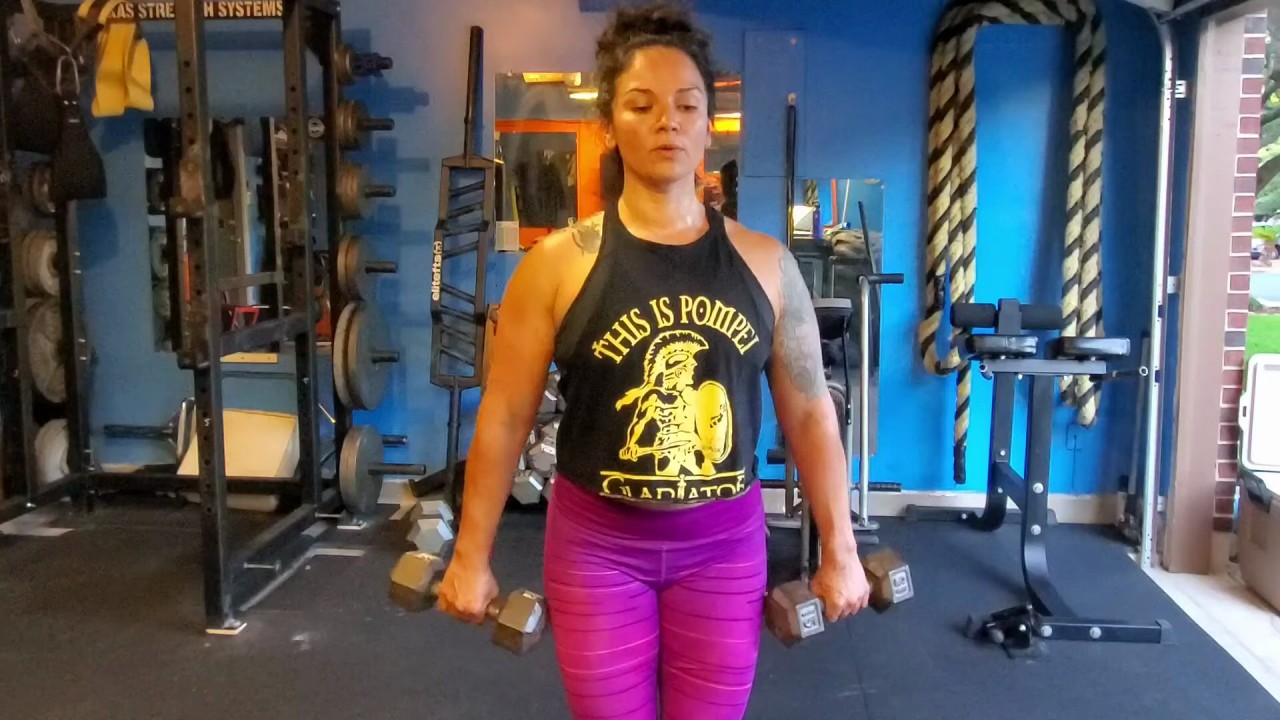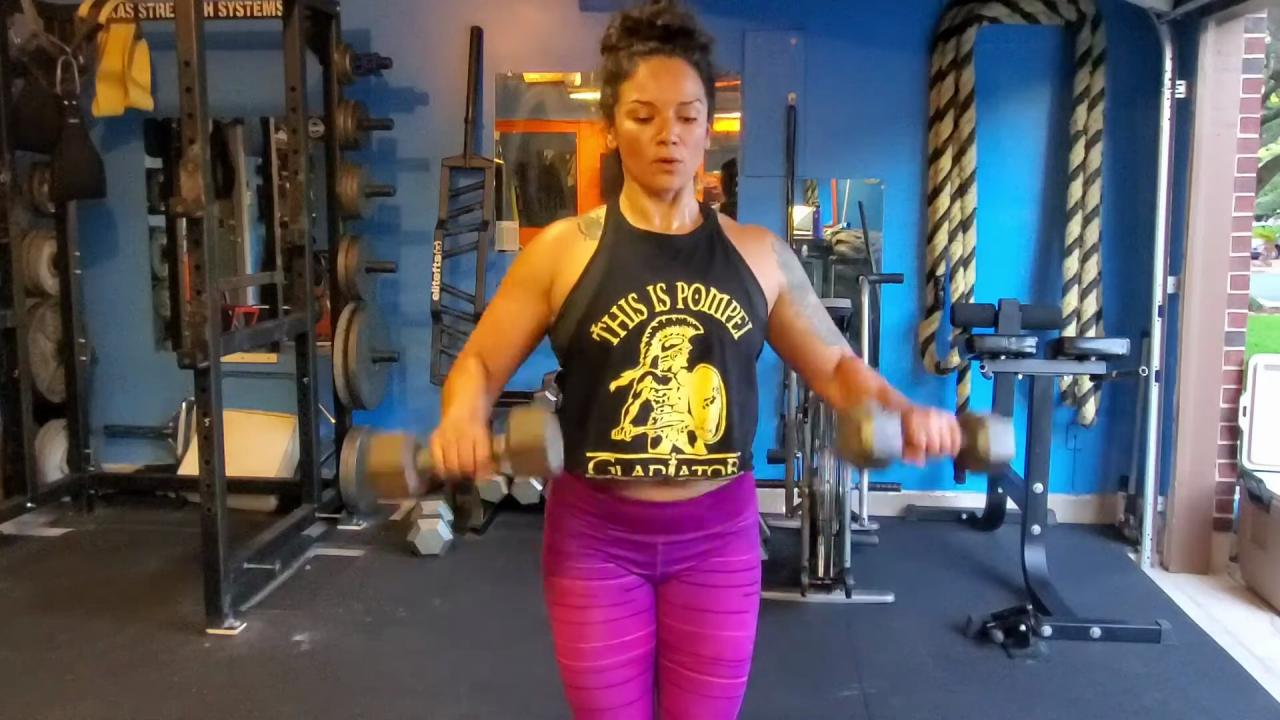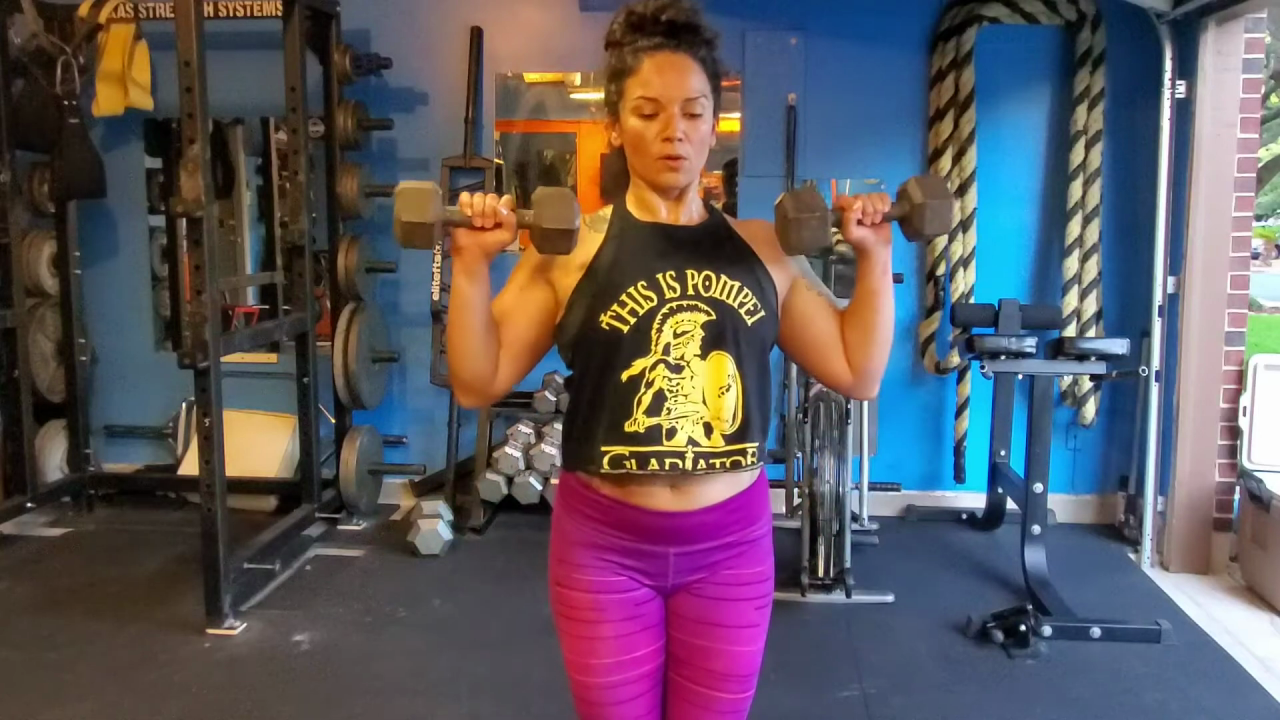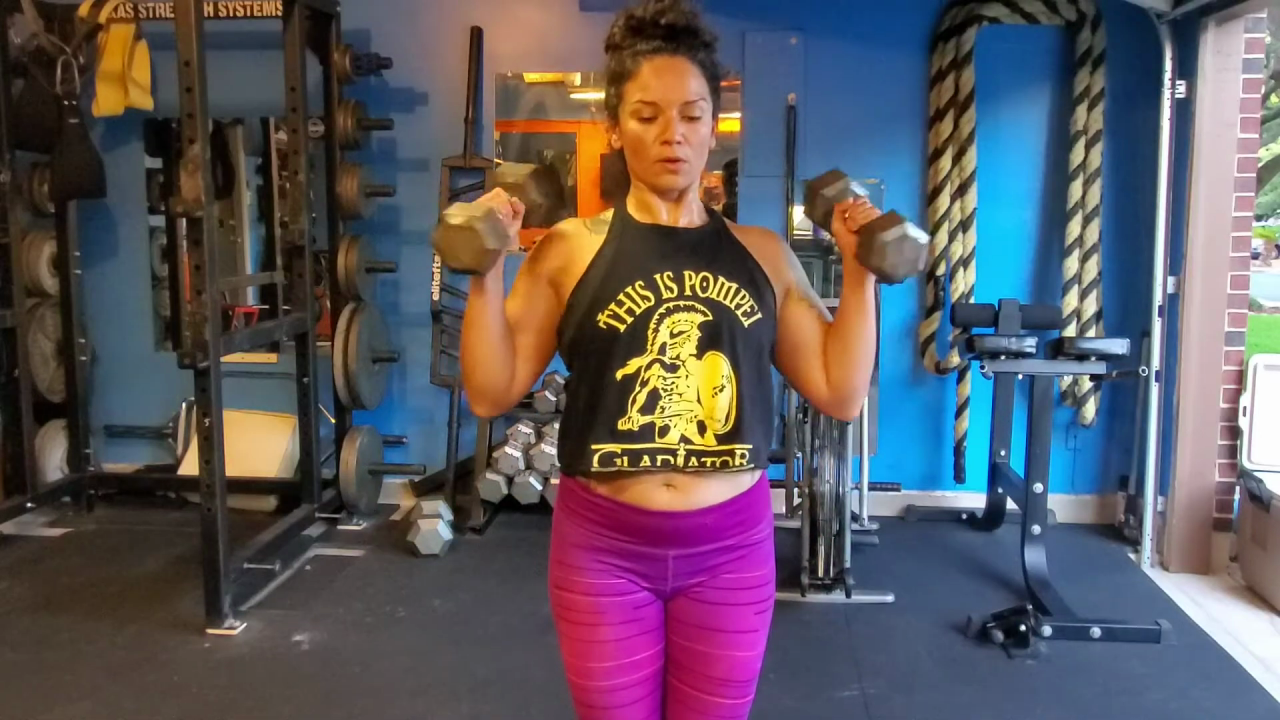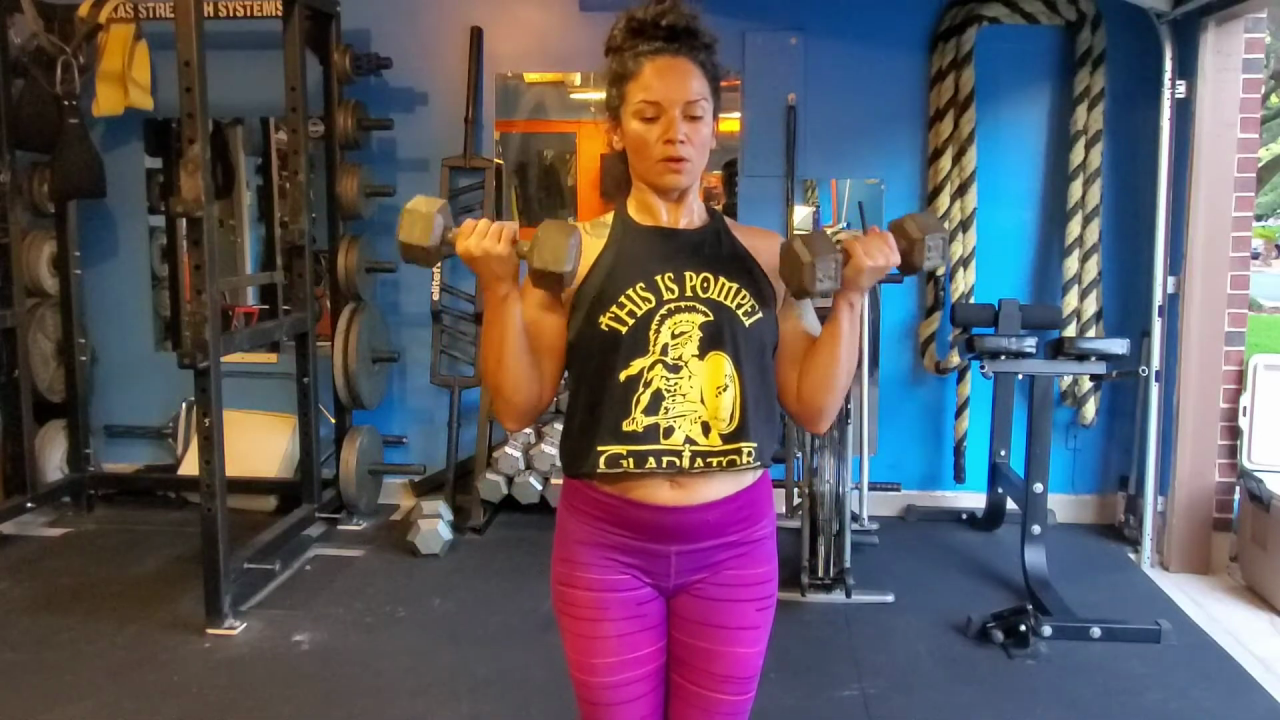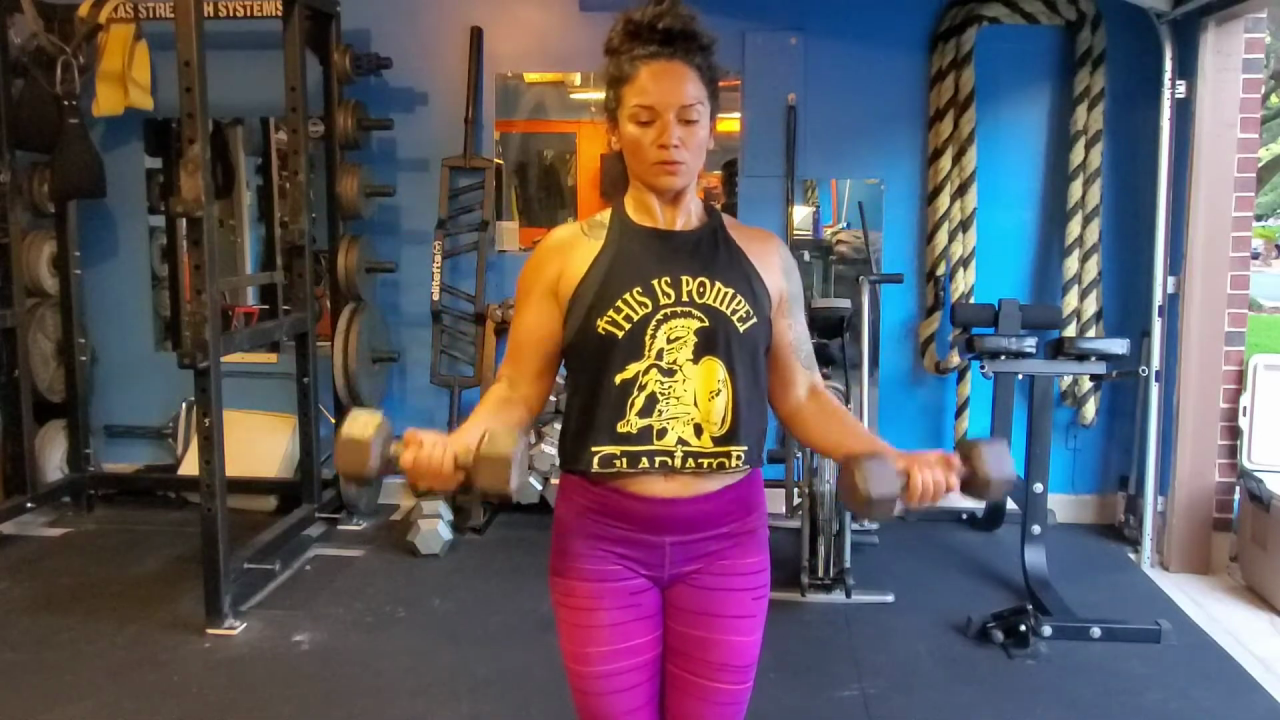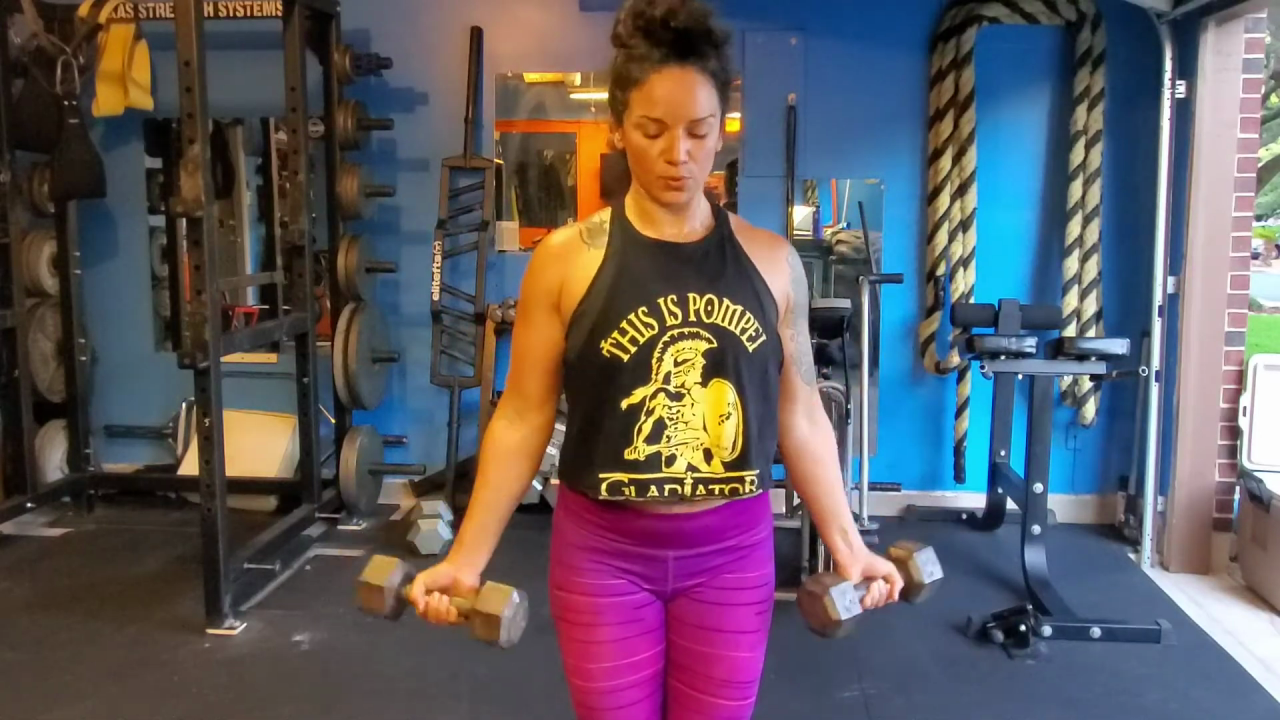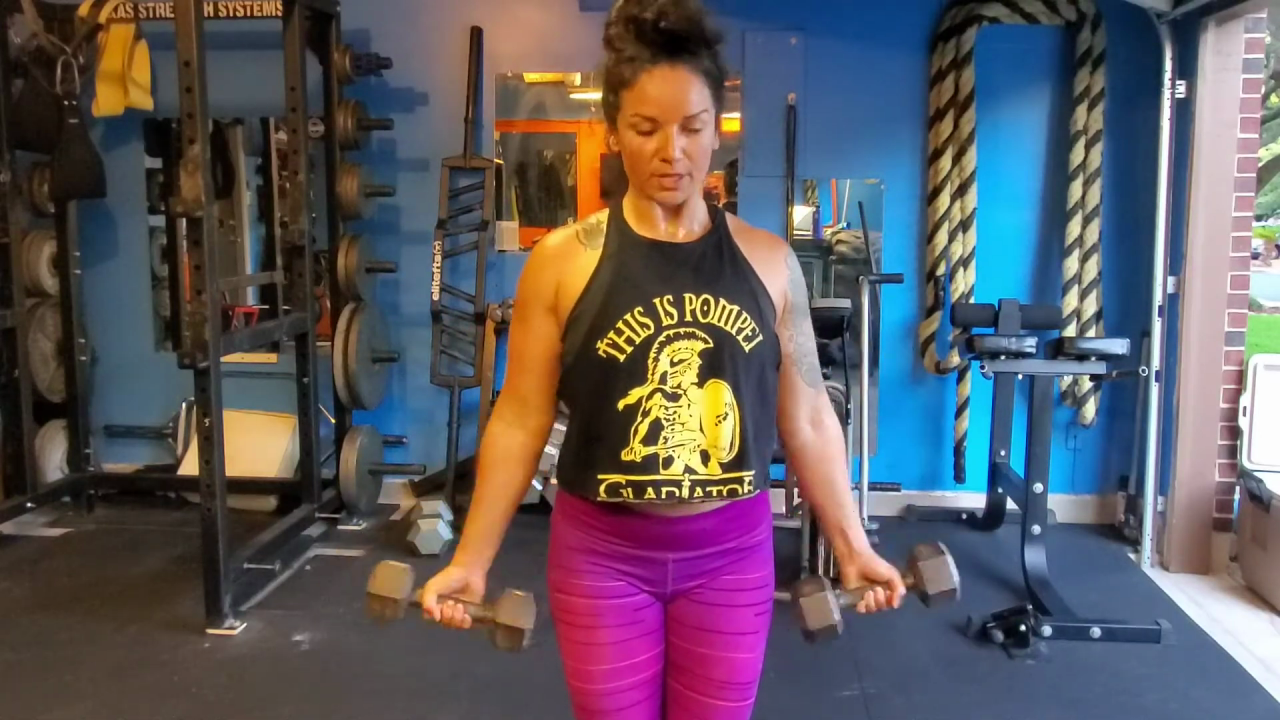
dt=0.5s
person 1, frame 1
left shoulder: (766, 262)
right shoulder: (559, 262)
left elbow: (810, 412)
right elbow: (504, 418)
left wrist: (839, 550)
right wrist: (472, 556)
left hip: (724, 544)
right hip: (597, 542)
person 1, frame 2
left shoulder: (758, 253)
right shoulder: (563, 249)
left elbow: (839, 371)
right elbow: (476, 365)
left wrist: (904, 412)
right wrist: (461, 416)
left hip: (717, 536)
right hip: (595, 535)
person 1, frame 3
left shoulder: (764, 247)
right shoulder: (570, 247)
left elbow: (856, 373)
right elbow: (477, 383)
left wrist: (873, 256)
right wrist: (470, 265)
left hip: (731, 541)
right hip: (603, 541)
person 1, frame 4
left shoulder: (763, 254)
right shoulder: (568, 250)
left elbow: (841, 395)
right elbow: (490, 396)
left wrist: (860, 270)
right wrist: (484, 271)
left hip: (731, 546)
right hip: (602, 544)
person 1, frame 5
left shoulder: (766, 253)
right shoulder: (572, 253)
left elbow: (814, 408)
right elbow: (516, 408)
left wrist: (850, 294)
right wrist: (498, 288)
left hip: (734, 542)
right hip: (606, 542)
person 1, frame 6
left shoulder: (762, 255)
right shoulder: (567, 253)
left elbow: (801, 395)
right elbow: (517, 392)
left wrist: (891, 462)
right wrist: (454, 449)
left hip: (725, 537)
right hip: (601, 536)
person 1, frame 7
left shoulder: (771, 259)
right shoulder: (566, 259)
left elbow: (799, 414)
right elbow: (523, 416)
left wrist: (847, 545)
right wrist: (467, 558)
left hip: (731, 552)
right hip: (602, 551)
person 1, frame 8
left shoulder: (768, 260)
right shoulder: (562, 260)
left elbow: (806, 415)
right elbow: (519, 420)
left wrist: (853, 548)
right wrist: (470, 561)
left hip: (731, 554)
right hip: (602, 553)
